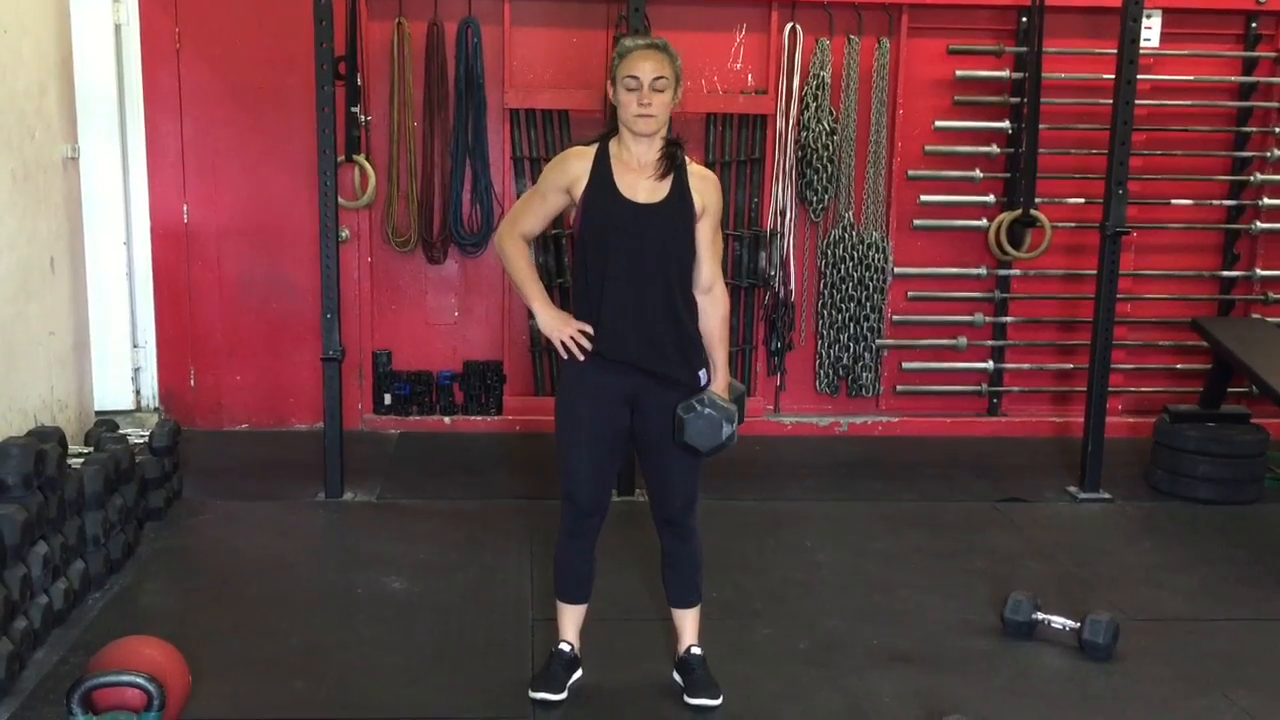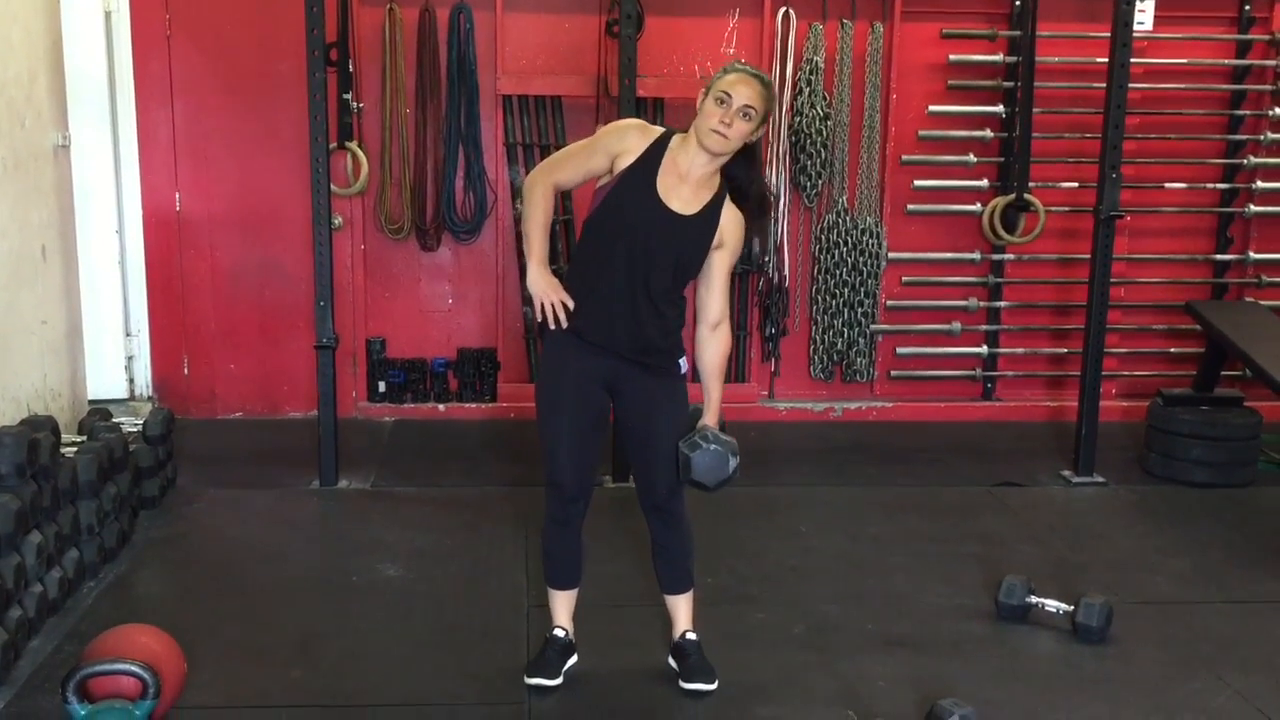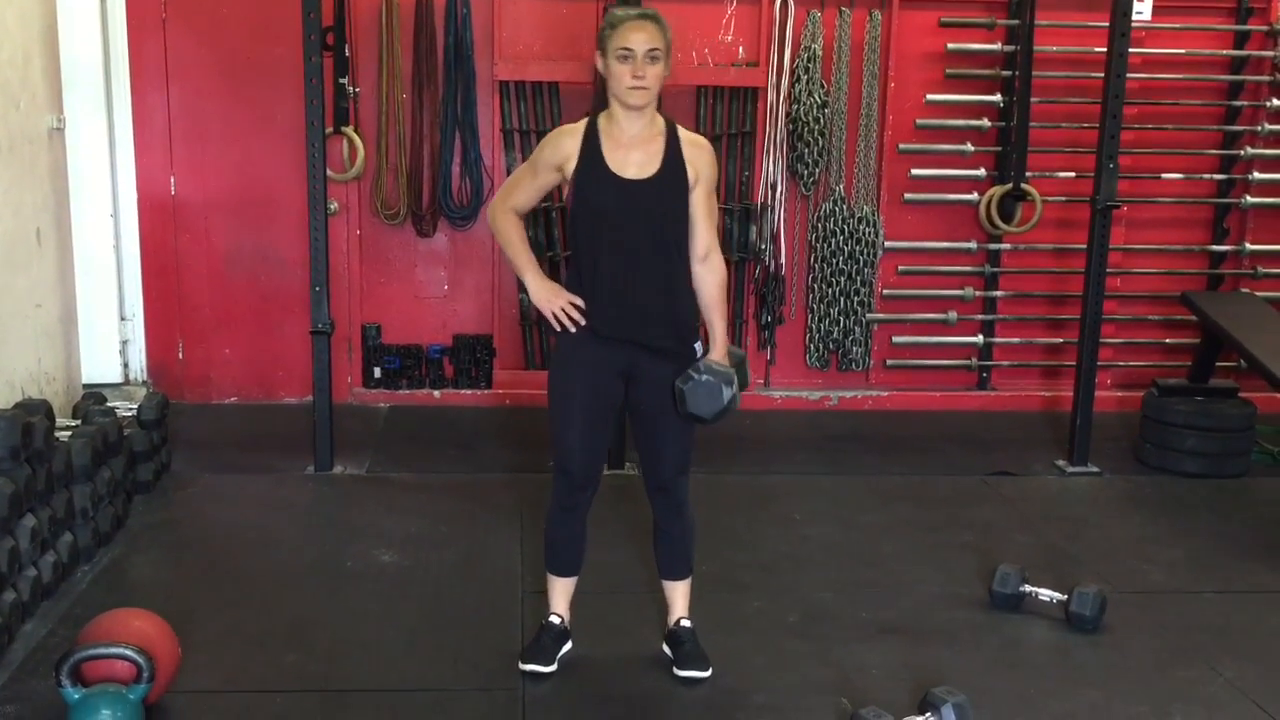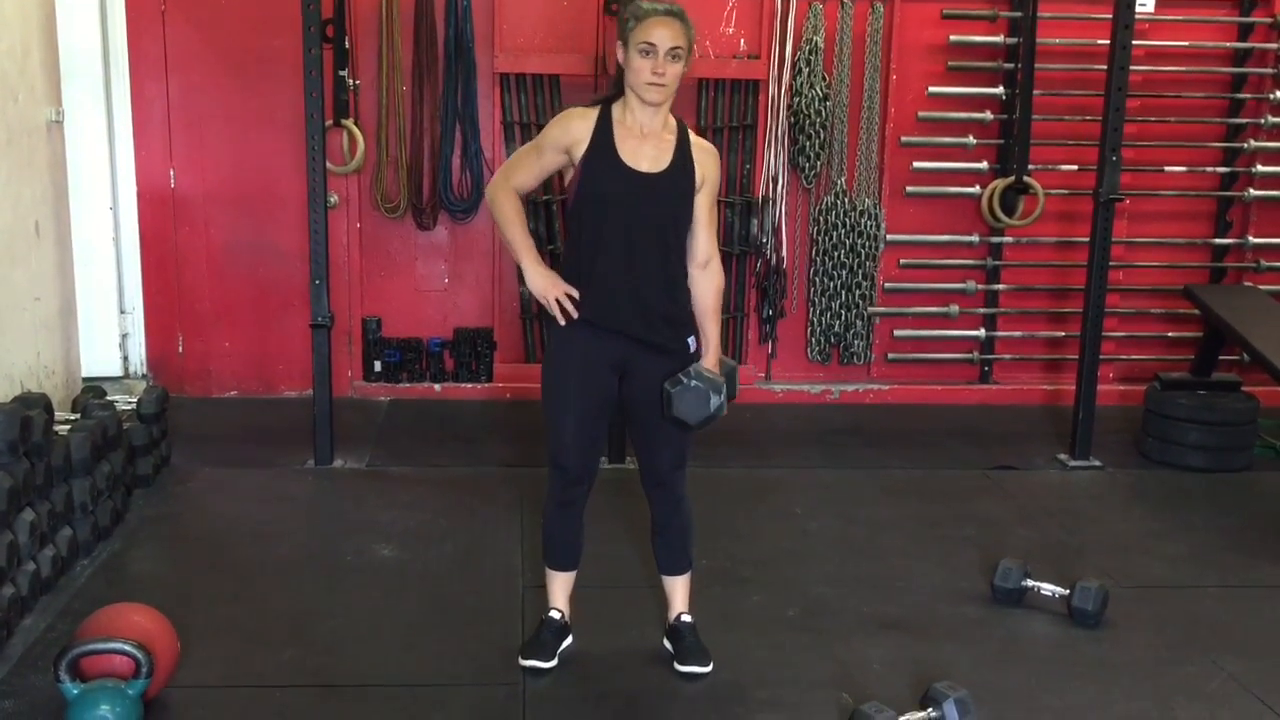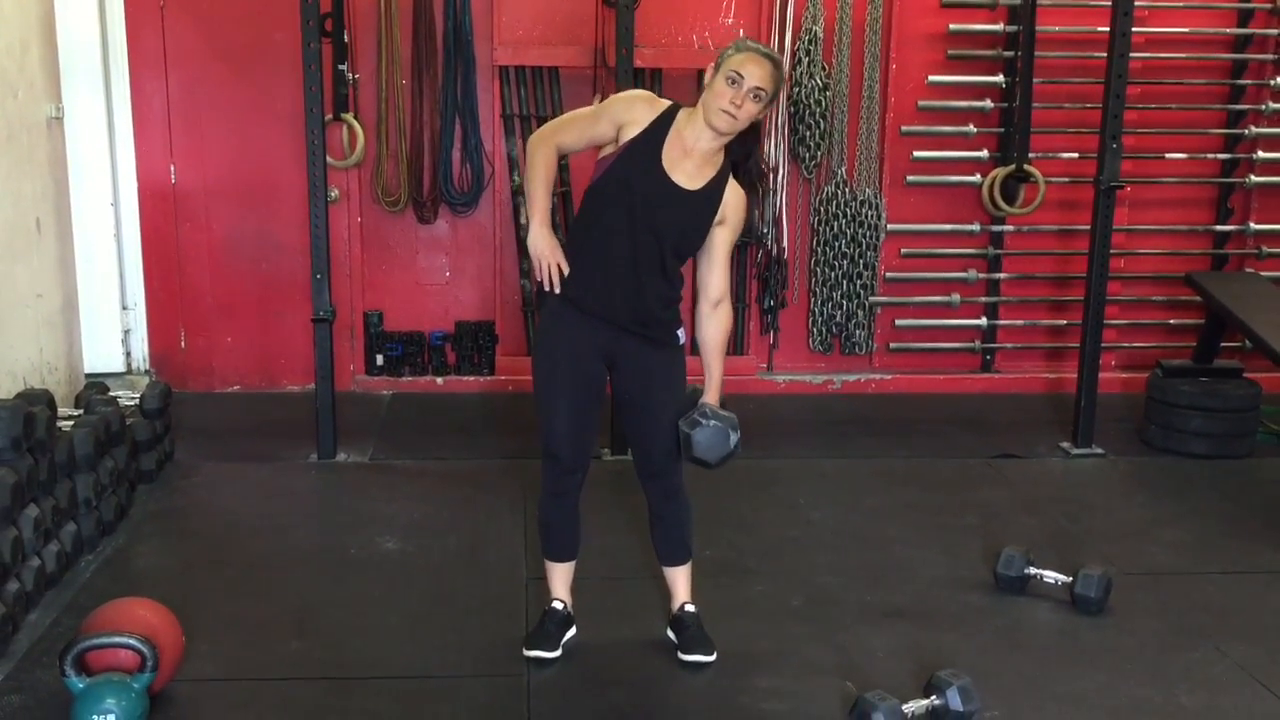
dt=1s
person 1, frame 1
left shoulder: (701, 184)
right shoulder: (578, 167)
left elbow: (710, 287)
right elbow: (512, 234)
left wrist: (721, 376)
right wrist: (544, 312)
left hip: (673, 375)
right hip: (593, 370)
left knee: (676, 514)
right knee: (581, 510)
left ankle: (689, 653)
right ankle: (566, 650)
person 1, frame 2
left shoulder: (728, 219)
right shoulder: (631, 140)
left elbow: (713, 321)
right elbow: (542, 180)
left wrist: (713, 413)
right wrist: (537, 268)
left hip: (653, 366)
right hip: (574, 348)
left knee: (664, 498)
right knee: (566, 492)
left ankle: (685, 637)
right ankle: (561, 633)
person 1, frame 3
left shoulder: (695, 153)
right shoulder: (570, 144)
left elbow: (705, 257)
right elbow: (505, 208)
left wrist: (718, 345)
right wrist: (535, 282)
left hip: (669, 346)
right hip: (588, 341)
left knee: (669, 484)
right knee: (573, 480)
left ankle: (679, 625)
right ankle: (557, 622)
person 1, frame 4
left shoulder: (700, 156)
right shoulder: (579, 128)
left elbow: (704, 262)
right elbow: (503, 189)
left wrist: (712, 350)
right wrist: (534, 270)
left hip: (663, 343)
right hip: (583, 335)
left knee: (666, 480)
right knee: (569, 476)
left ankle: (679, 620)
right ankle: (556, 617)
person 1, frame 5
left shoulder: (729, 198)
right shoulder: (636, 112)
left elbow: (714, 299)
right elbow: (545, 142)
left wrist: (713, 390)
right wrist: (539, 229)
left hip: (651, 338)
right hip: (573, 321)
left knee: (662, 470)
right knee: (564, 464)
left ankle: (682, 608)
right ankle: (559, 607)
